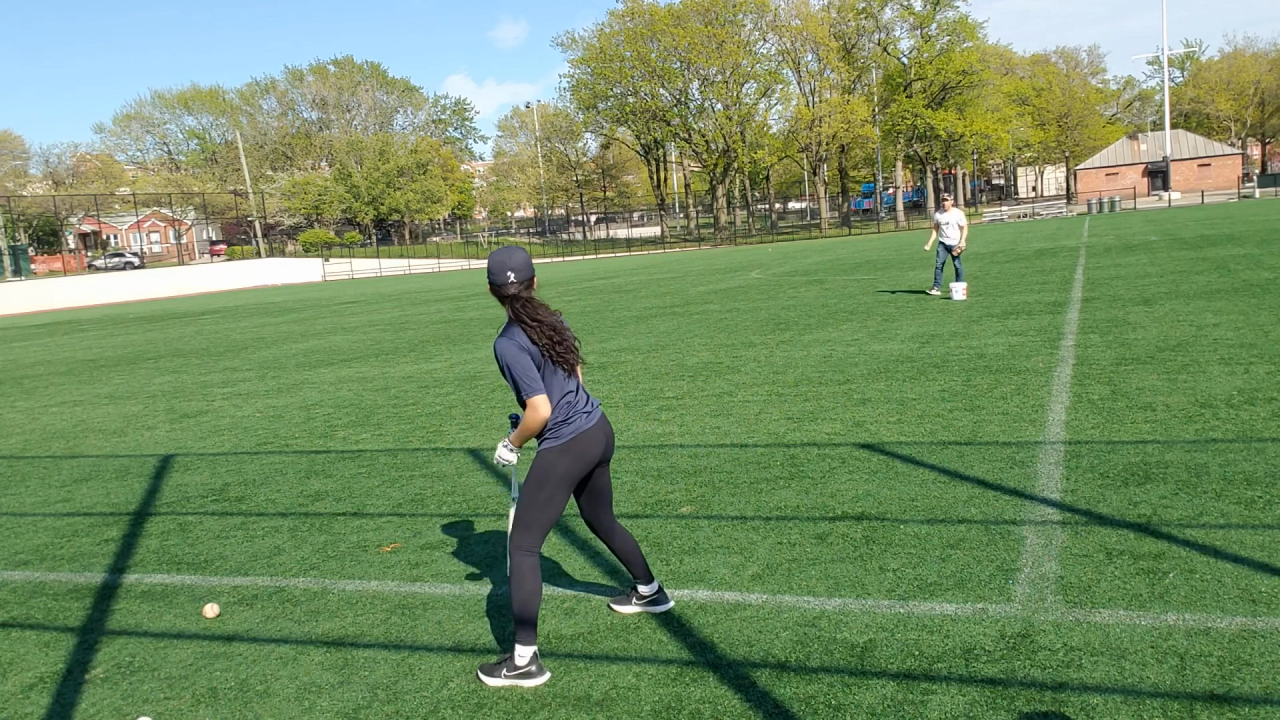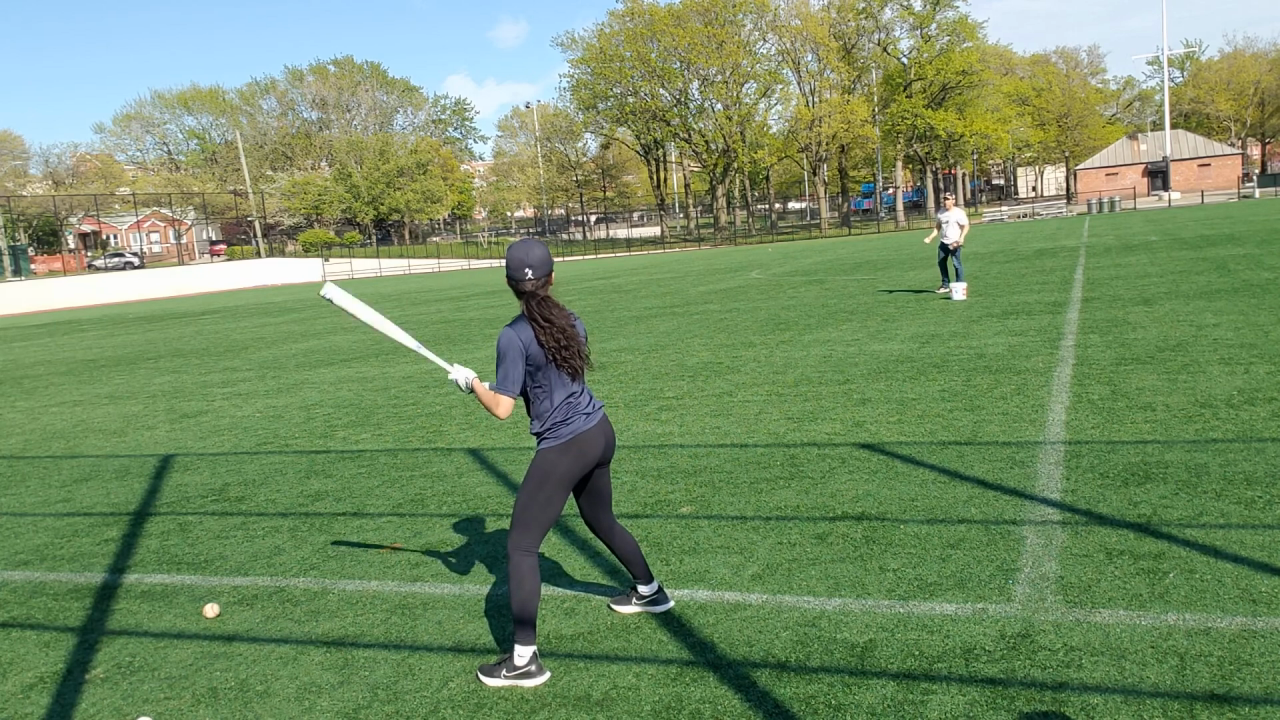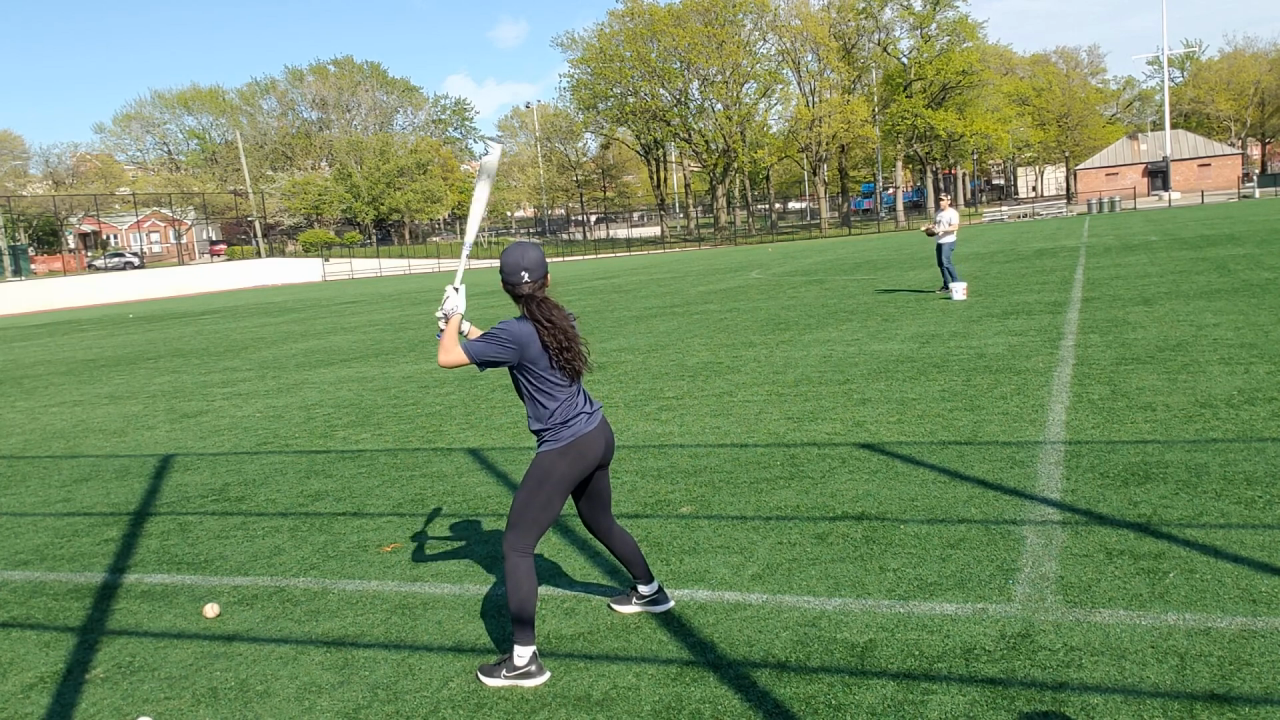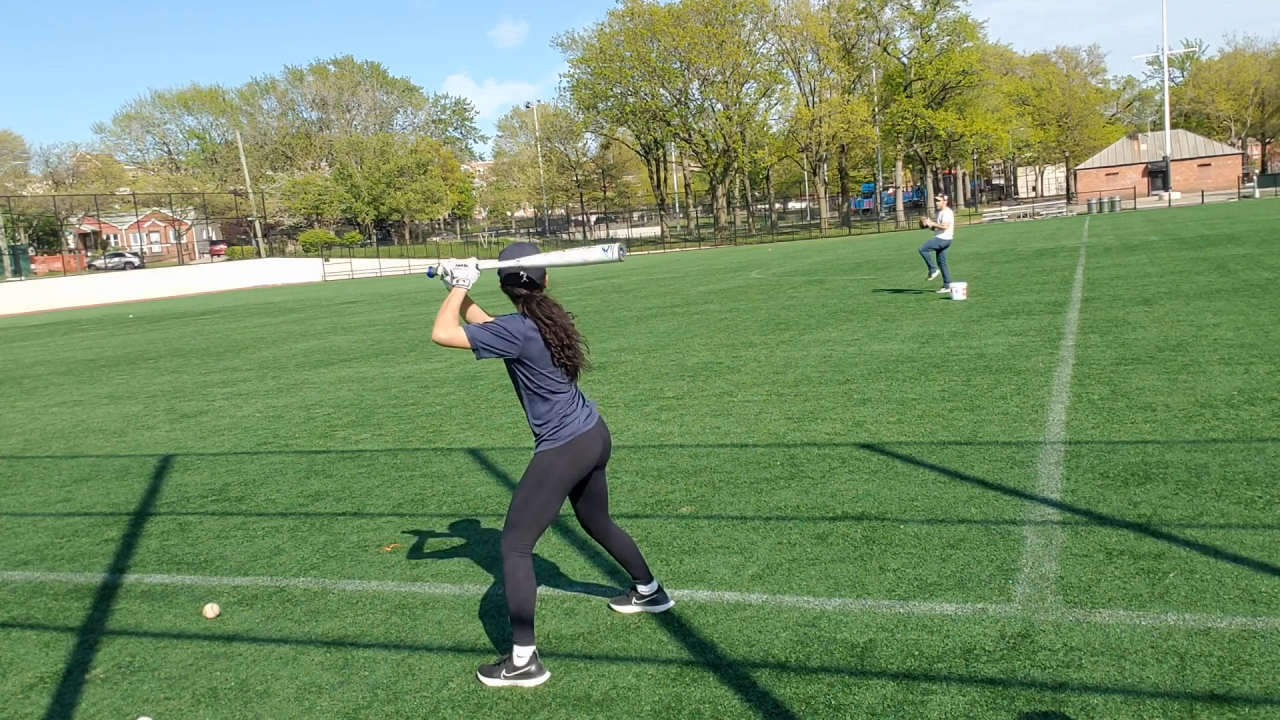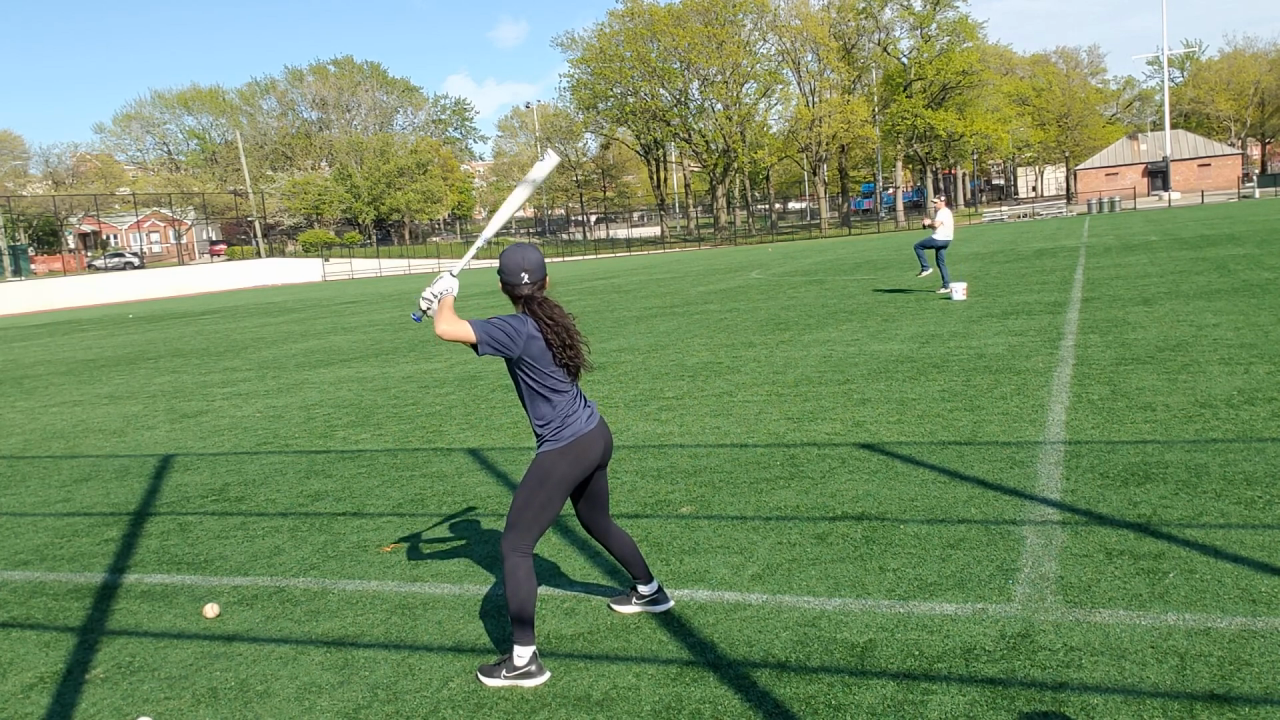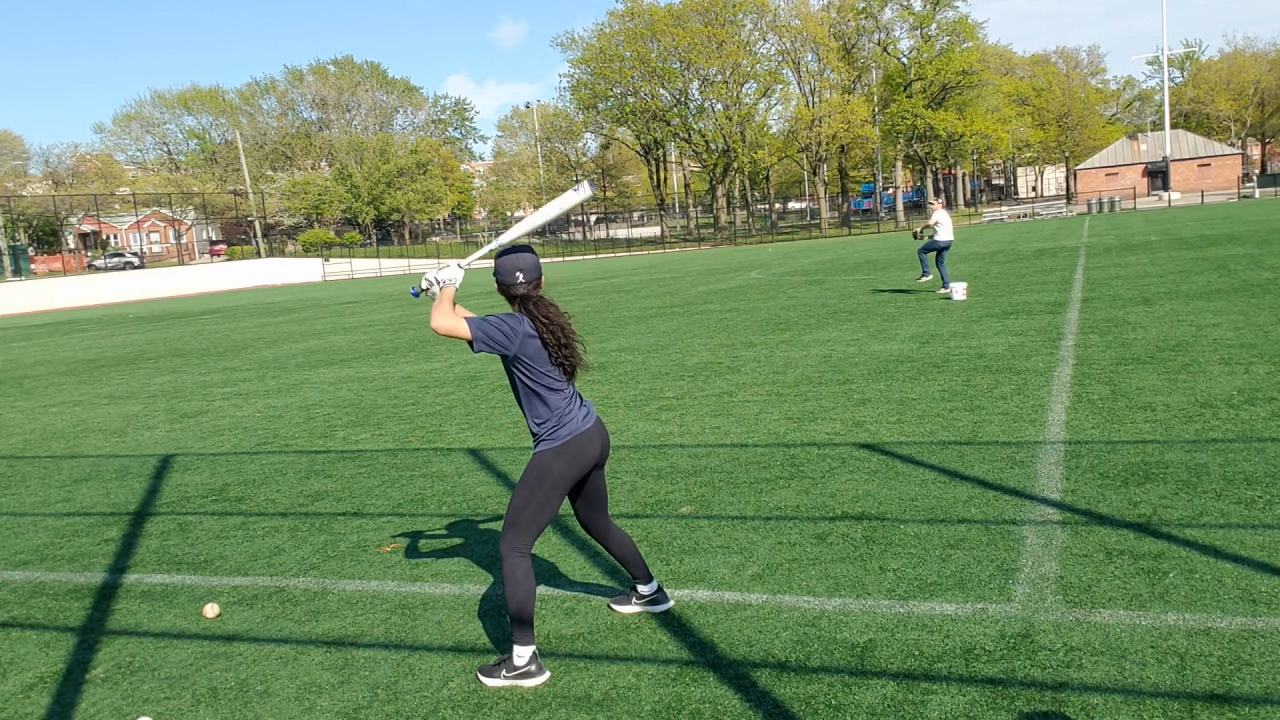
dt=0.4s
person 1, frame 1
left shoulder: (508, 344)
right shoulder: (551, 322)
left elbow: (540, 411)
left wrist: (511, 444)
left hip: (566, 447)
right hip: (598, 432)
left knee: (522, 545)
right knee: (601, 520)
left ankle: (525, 659)
right ankle: (649, 591)
person 1, frame 2
left shoulder: (514, 336)
right shoulder: (572, 323)
left elbow: (502, 408)
left wrist: (471, 382)
right wrist: (504, 382)
left hip: (564, 448)
right hip: (599, 432)
left knee: (521, 546)
right knee: (601, 520)
left ankle: (525, 659)
right ankle: (650, 591)
person 1, frame 3
left shoulder: (515, 333)
right shoulder: (559, 320)
left elbow: (447, 357)
left wrist: (454, 314)
right wrist: (465, 324)
left hip: (565, 450)
right hip: (597, 435)
left knee: (516, 546)
right knee: (600, 522)
left ankle: (524, 660)
right ankle: (649, 590)
person 1, frame 4
left shoulder: (518, 330)
right shoulder: (551, 318)
left elbow: (442, 334)
right elbow: (493, 328)
left wrist: (459, 286)
right wrist: (463, 294)
left hip: (563, 450)
right hip: (593, 436)
left knee: (514, 546)
right knee: (597, 522)
left ankle: (524, 660)
right ankle: (649, 591)
person 1, frame 5
left shoulder: (519, 329)
right shoulder: (550, 320)
left elbow: (446, 331)
right elbow: (486, 335)
left wrist: (445, 295)
right wrist: (442, 307)
left hip: (565, 451)
right hip: (595, 436)
left knee: (515, 546)
right knee: (597, 522)
left ankle: (524, 660)
right ankle: (650, 591)
person 1, frame 6
left shoulder: (514, 328)
right shoulder: (543, 319)
left elbow: (441, 324)
right elbow: (479, 326)
left wrist: (448, 284)
right wrist: (446, 296)
left hip: (562, 450)
right hip: (591, 435)
left knee: (513, 546)
right knee: (596, 522)
left ankle: (524, 660)
right ankle: (649, 591)
